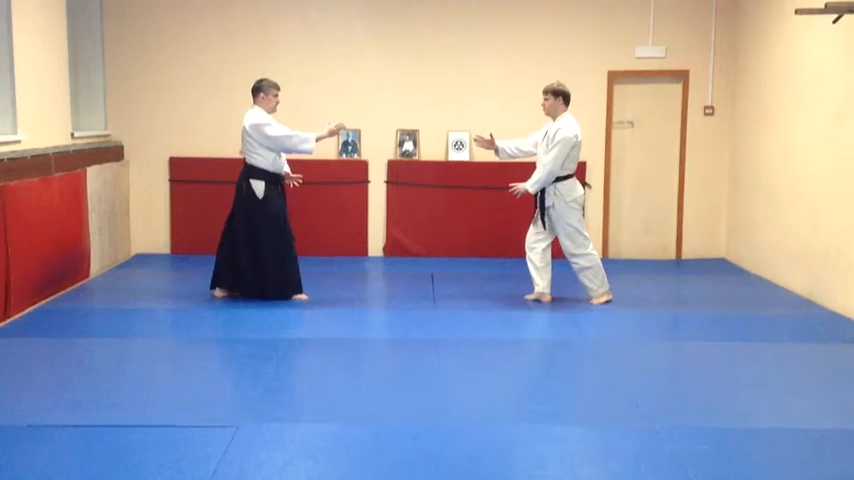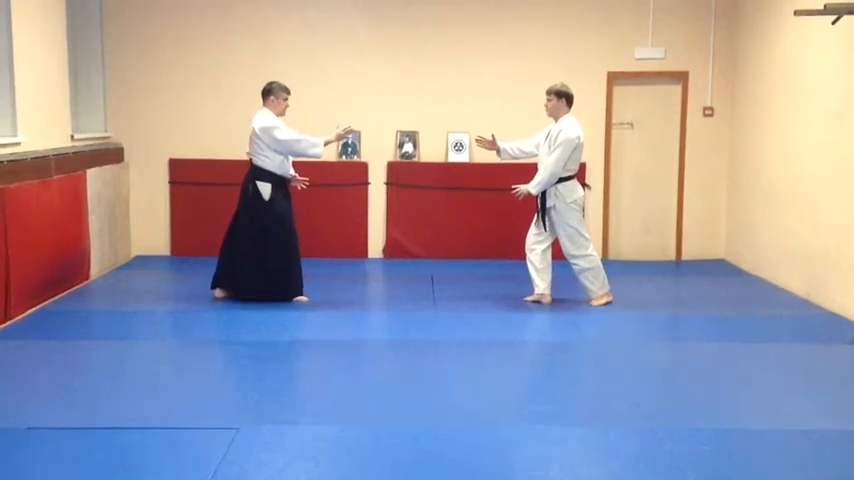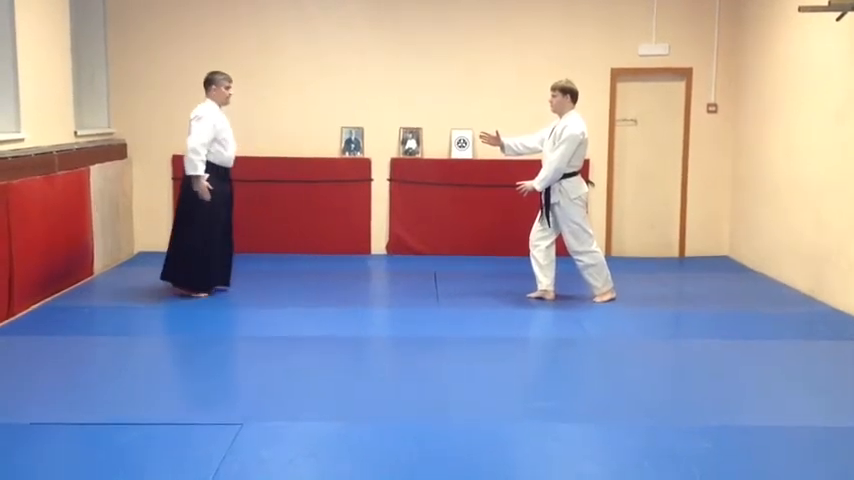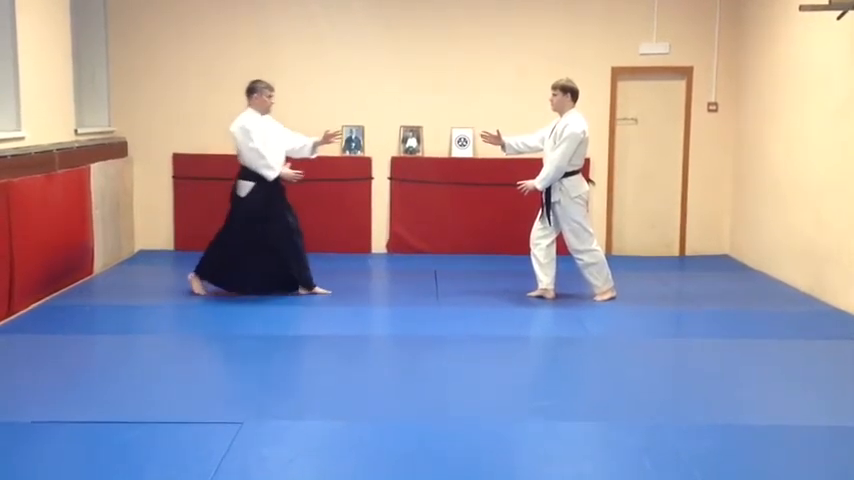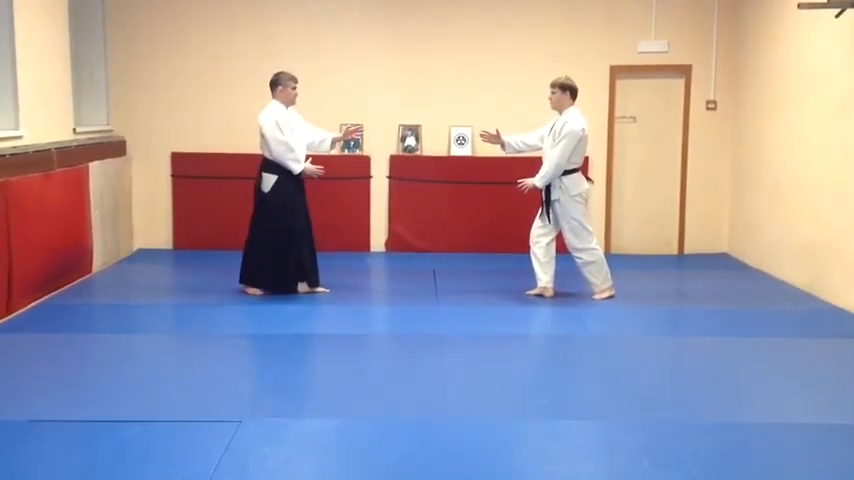
dt=1s
person 1, frame 1
left shoulder: (566, 129)
right shoulder: (553, 127)
left elbow: (551, 166)
right elbow: (528, 145)
left wrist: (529, 187)
right wrist: (497, 147)
left hip: (563, 195)
right hip: (551, 194)
left knee: (577, 245)
right knee: (536, 240)
left ankle: (601, 291)
right ankle: (543, 291)
person 1, frame 2
left shoulder: (569, 131)
right shoulder: (555, 129)
left elbow: (553, 167)
right elbow: (530, 146)
left wrist: (532, 188)
right wrist: (499, 147)
left hip: (564, 196)
right hip: (552, 196)
left knee: (578, 247)
right knee: (536, 242)
left ankle: (601, 292)
right ankle: (543, 292)
person 1, frame 3
left shoulder: (573, 127)
right shoulder: (559, 125)
left elbow: (558, 163)
right elbow: (534, 142)
left wrist: (536, 184)
right wrist: (503, 143)
left hip: (568, 192)
right hip: (555, 192)
left knee: (582, 243)
right knee: (540, 238)
left ankle: (605, 289)
right ankle: (546, 289)
person 1, frame 4
left shoulder: (574, 126)
right shoulder: (559, 123)
left elbow: (559, 162)
right elbow: (534, 141)
left wrist: (538, 183)
right wrist: (504, 142)
left hip: (568, 191)
right hip: (556, 191)
left knee: (582, 242)
right knee: (541, 237)
left ankle: (605, 287)
right ankle: (546, 287)
person 1, frame 5
left shoulder: (573, 124)
right shoulder: (559, 121)
left elbow: (558, 160)
right elbow: (534, 139)
left wrist: (538, 181)
right wrist: (503, 142)
left hip: (568, 189)
right hip: (556, 189)
left knee: (581, 240)
right knee: (541, 235)
left ankle: (604, 286)
right ankle: (545, 285)
person 2, frame 1
left shoulder: (260, 120)
right shoulder: (257, 121)
left elbow: (274, 149)
right elbow: (287, 140)
left wrist: (283, 173)
right wrist: (324, 134)
left hip: (261, 185)
right hip: (259, 187)
left knee: (242, 234)
right knee: (275, 237)
left ankle: (226, 285)
right ankle: (286, 289)
person 2, frame 2
left shoulder: (268, 121)
right shoulder: (267, 124)
left elbow: (280, 153)
right elbow: (296, 143)
left wrist: (289, 176)
right wrist: (332, 139)
left hip: (266, 186)
right hip: (264, 188)
left knee: (246, 236)
right knee: (280, 239)
left ankle: (226, 285)
right ankle: (286, 291)
person 2, frame 3
left shoulder: (216, 113)
right shoulder: (206, 114)
right elbow: (195, 148)
right wrist: (197, 179)
left hip: (217, 179)
right hip: (207, 180)
left knee: (217, 232)
right knee: (201, 233)
left ankle: (210, 281)
right ankle: (189, 284)
person 2, frame 4
left shoulder: (270, 122)
right shoulder: (243, 124)
left elbow: (290, 141)
right elbow: (255, 157)
left wrist: (318, 142)
right wrist: (279, 173)
left hip: (270, 188)
right hip: (252, 188)
left knee: (289, 232)
right knee: (235, 236)
left ankle: (304, 284)
right ankle: (200, 276)
person 2, frame 5
left shoulder: (291, 114)
right shoulder: (270, 116)
left elbow: (309, 135)
right elbow: (281, 148)
left wrist: (339, 137)
right wrist: (302, 168)
left hip: (290, 179)
right hip: (275, 180)
left knee: (298, 230)
right knee: (267, 231)
left ankle: (303, 280)
right ankle: (252, 281)
